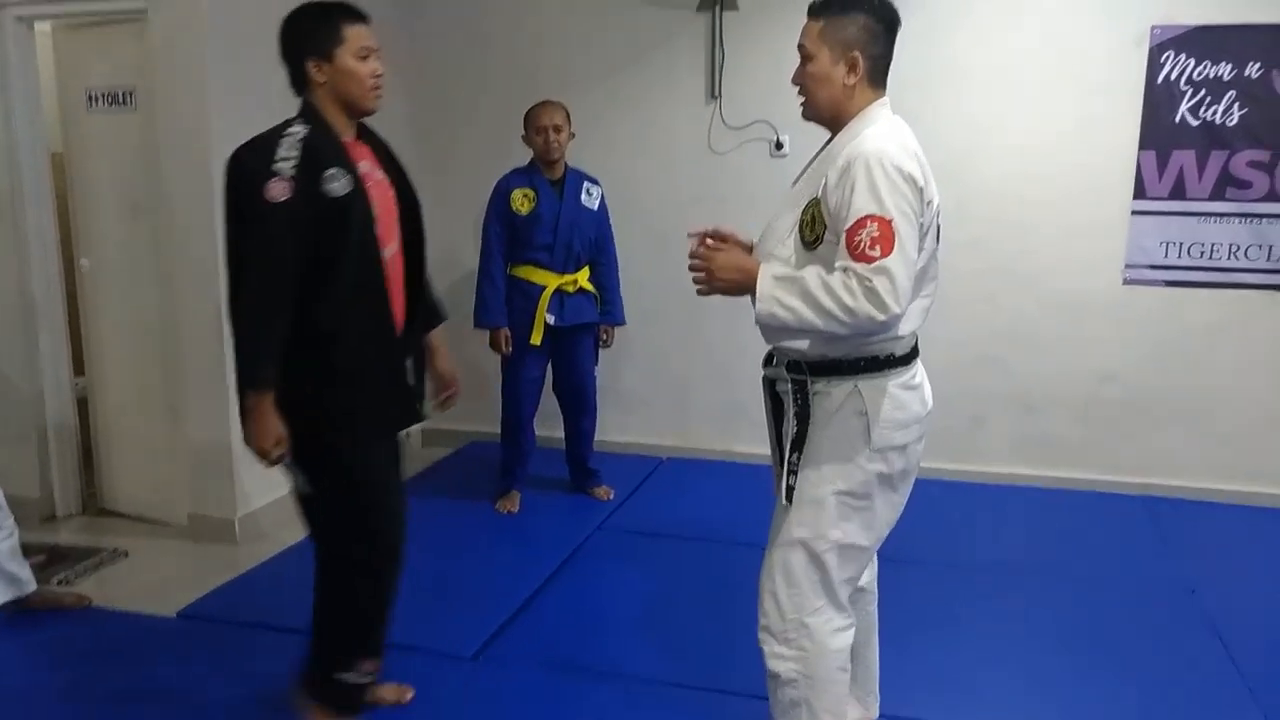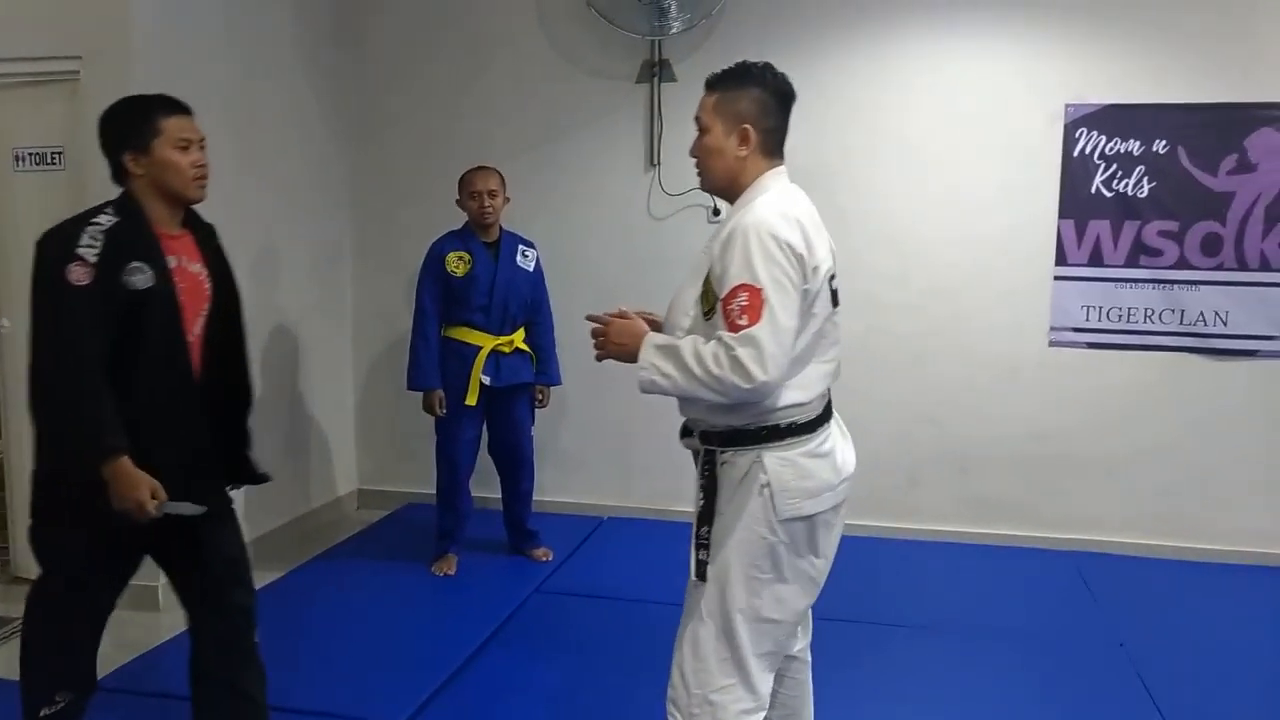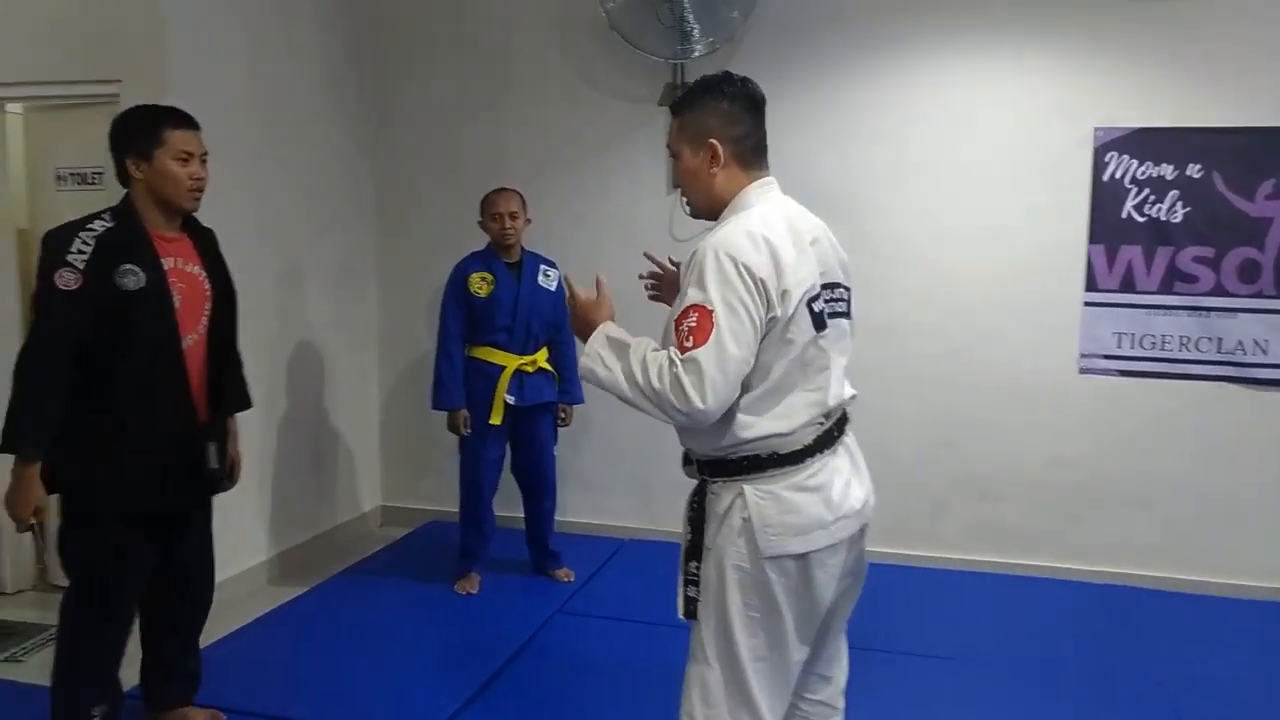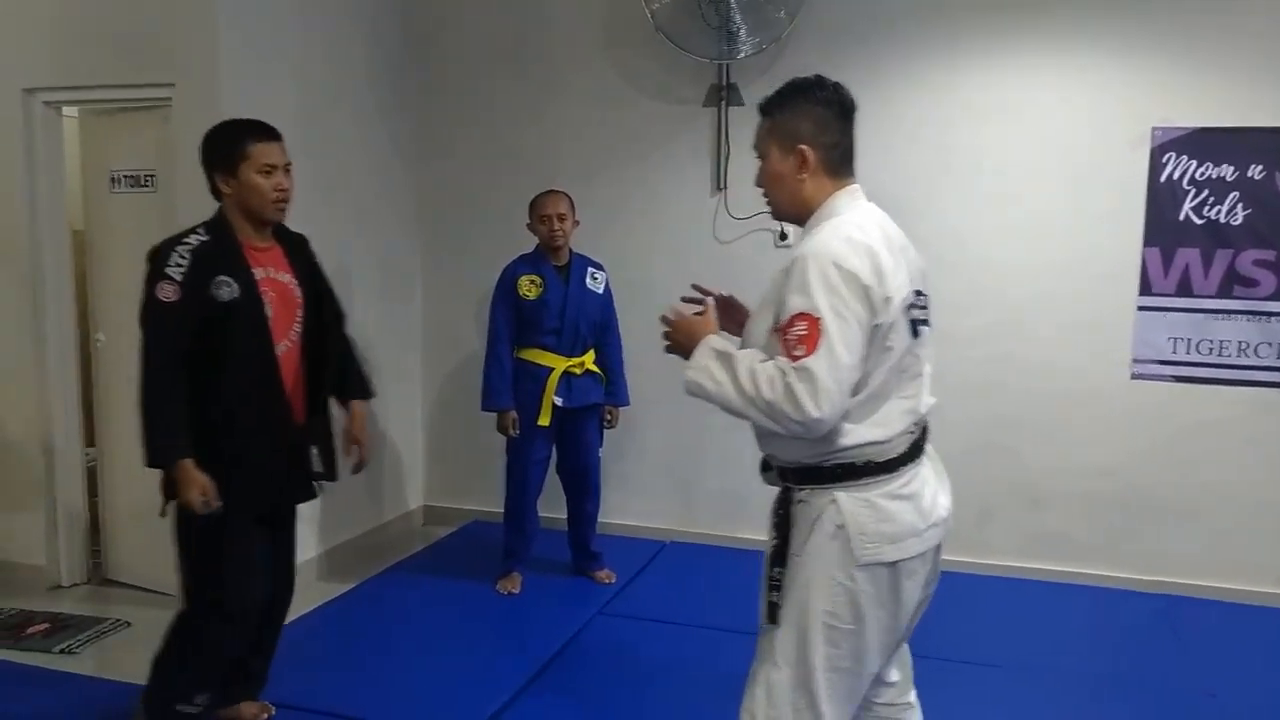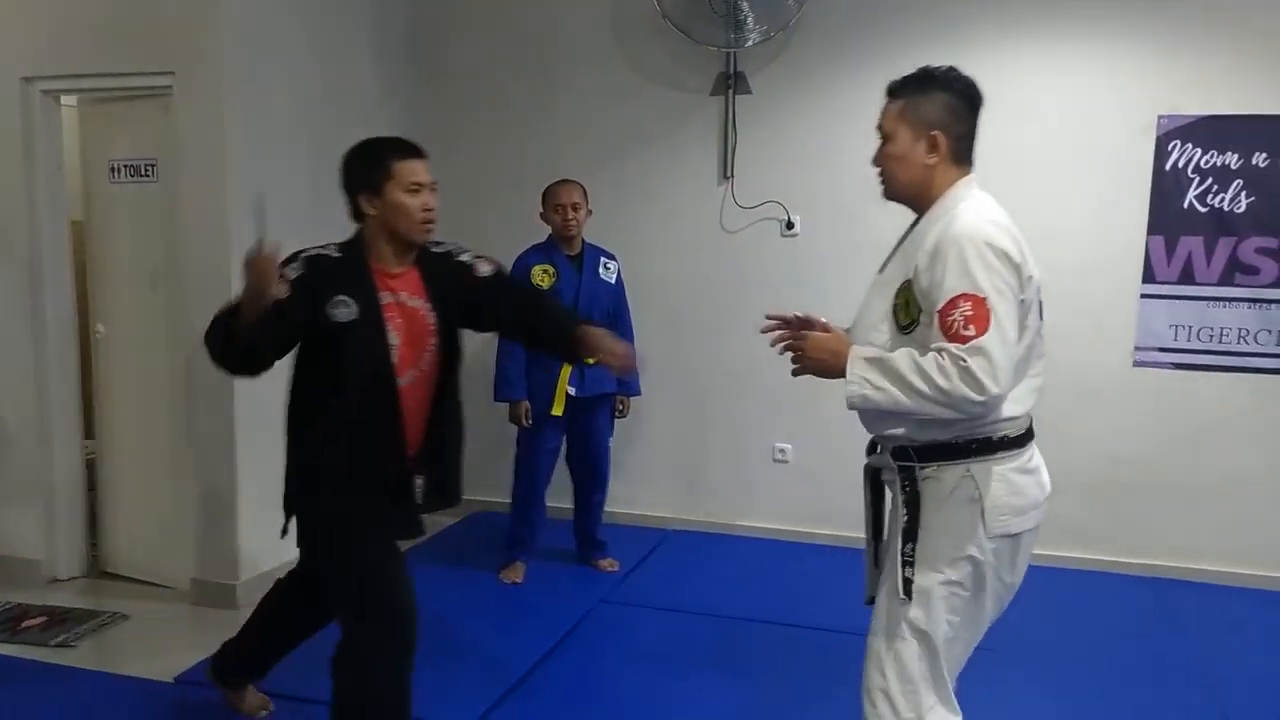
dt=0.4s
person 1, frame 1
left shoulder: (875, 155)
right shoulder: (854, 148)
left elbow: (874, 298)
left wrist: (756, 282)
right wrist: (755, 258)
left hip: (854, 405)
right hip: (841, 398)
left knee: (800, 600)
right knee: (840, 579)
person 1, frame 2
left shoulder: (759, 226)
right shoulder: (787, 213)
left elbow: (750, 367)
left wrist: (645, 348)
right wrist: (667, 331)
left hip: (768, 474)
right hip: (800, 460)
right knee: (776, 648)
person 1, frame 3
left shoulder: (731, 248)
right shoulder: (812, 232)
left elbow: (696, 394)
left wrist: (601, 335)
right wrist: (695, 303)
left hip: (769, 508)
right hip: (829, 486)
person 1, frame 4
left shoulder: (827, 254)
right shoulder: (875, 233)
left elbow: (806, 401)
left wrist: (707, 352)
right wrist: (753, 327)
left hip: (851, 516)
right hip: (891, 498)
person 1, frame 5
left shoulder: (969, 235)
right shoulder: (939, 227)
left elbow: (973, 378)
left wrist: (847, 365)
right wrist: (842, 339)
left hip: (967, 489)
right hip: (937, 480)
right knee: (906, 656)
person 2, frame 1
left shoulder: (371, 152)
right shoulder: (280, 158)
right elbow: (262, 290)
left wrist: (431, 340)
right wrist: (260, 399)
left hip: (370, 380)
right hip: (321, 392)
left knee: (372, 536)
right knee: (365, 538)
person 2, frame 2
left shoulder: (201, 239)
right shoulder: (84, 245)
left elbow: (224, 349)
right elbow: (67, 371)
left wrist: (229, 444)
right wrist: (115, 466)
left hip: (192, 461)
right hip: (105, 473)
left knee: (224, 595)
right knee: (71, 606)
person 2, frame 3
left shoulder: (201, 243)
right shoulder: (87, 248)
left wrist: (228, 426)
left hip: (187, 456)
right hip: (113, 464)
left knee: (187, 587)
right knee: (103, 601)
person 2, frame 4
left shoulder: (296, 252)
right shoulder: (187, 260)
left elbow: (327, 333)
right elbow: (163, 369)
left wrist: (355, 402)
right wrist: (180, 463)
left hip: (287, 456)
right hip: (220, 464)
left knee: (269, 590)
right knee: (228, 598)
person 2, frame 5
left shoulder: (449, 270)
right shoulder: (320, 275)
left elbow: (524, 307)
right elbow: (239, 352)
left wrist: (588, 339)
right wrist: (252, 308)
left hip: (403, 479)
right hip: (339, 480)
left knee: (320, 587)
right knee: (385, 613)
left ankle: (234, 668)
person 3, frame 1
left shoulder: (589, 190)
right shoulder: (510, 187)
left elbow: (605, 257)
right elbow: (493, 259)
left wrist: (609, 315)
right wrist: (495, 319)
left hip: (578, 310)
right hip: (526, 310)
left knee: (581, 397)
right knee: (519, 401)
left ankle: (585, 475)
right ankle: (511, 484)
person 3, frame 2
left shoulder: (525, 252)
right shoulder: (444, 251)
left elbow: (540, 319)
right elbow: (427, 321)
left wrist: (545, 375)
right wrist: (429, 381)
left hip: (513, 371)
right hip: (460, 370)
left knee: (518, 458)
right knee: (455, 462)
left ankle: (523, 537)
right ankle: (448, 546)
person 3, frame 3
left shoulder: (546, 272)
right shoulder: (467, 271)
left elbow: (563, 338)
right elbow: (451, 341)
left wrist: (568, 394)
right wrist: (453, 401)
left hip: (537, 390)
right hip: (484, 389)
left knee: (541, 478)
right knee: (478, 481)
left ankle: (546, 557)
right ankle: (470, 565)
person 3, frame 4
left shoulder: (594, 275)
right shoulder: (517, 274)
left elbow: (609, 340)
right elbow: (500, 343)
left wrist: (613, 396)
right wrist: (502, 402)
left hip: (583, 393)
right hip: (532, 391)
left knee: (585, 480)
right knee: (523, 481)
left ankle: (587, 558)
right ankle: (513, 565)
person 3, frame 5
left shoulder: (606, 264)
right shoulder: (529, 263)
left elbow: (620, 330)
right elbow: (512, 334)
left wrist: (625, 385)
right wrist: (515, 393)
left hip: (594, 383)
right hip: (543, 382)
left knee: (593, 469)
right knee: (532, 470)
left ankle: (591, 547)
right ankle: (517, 554)
